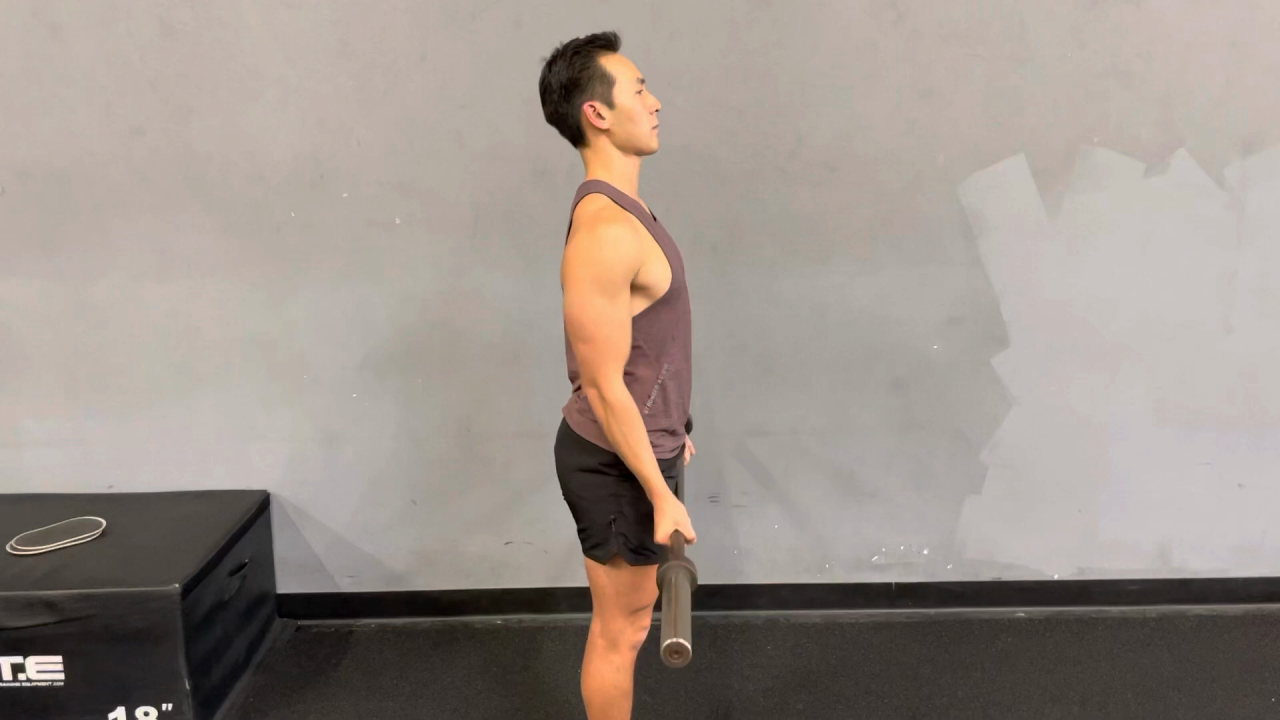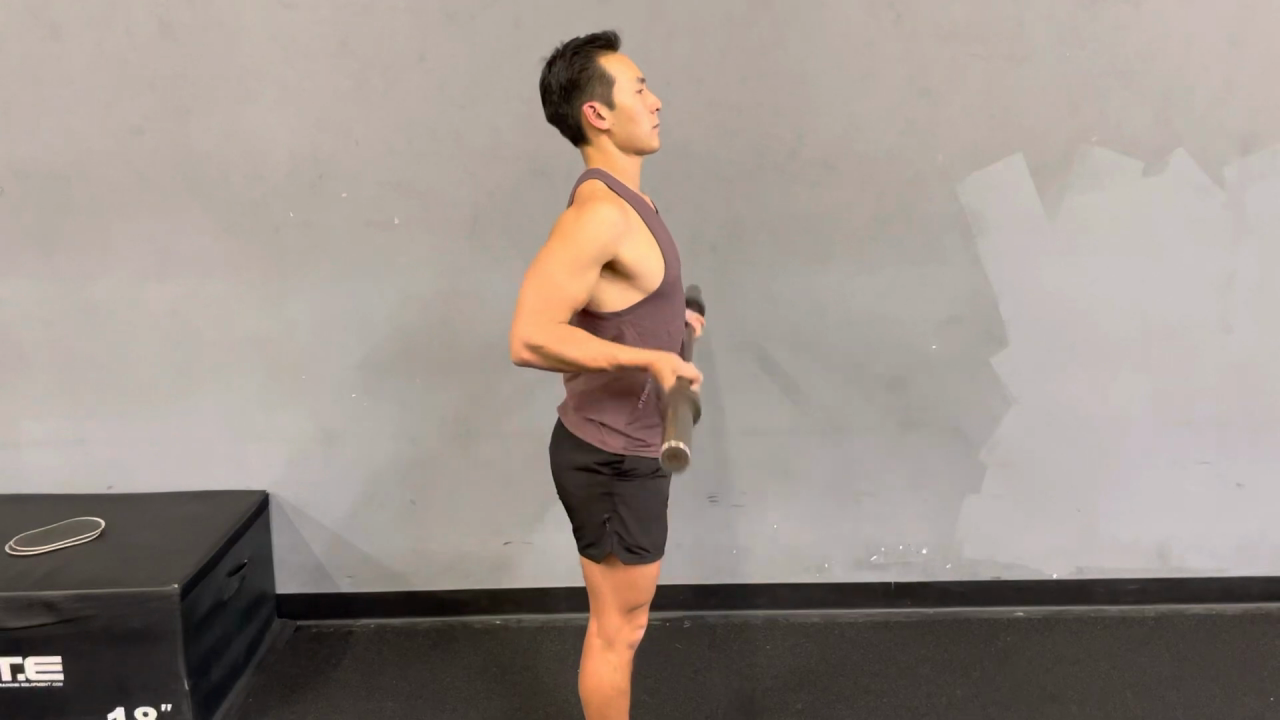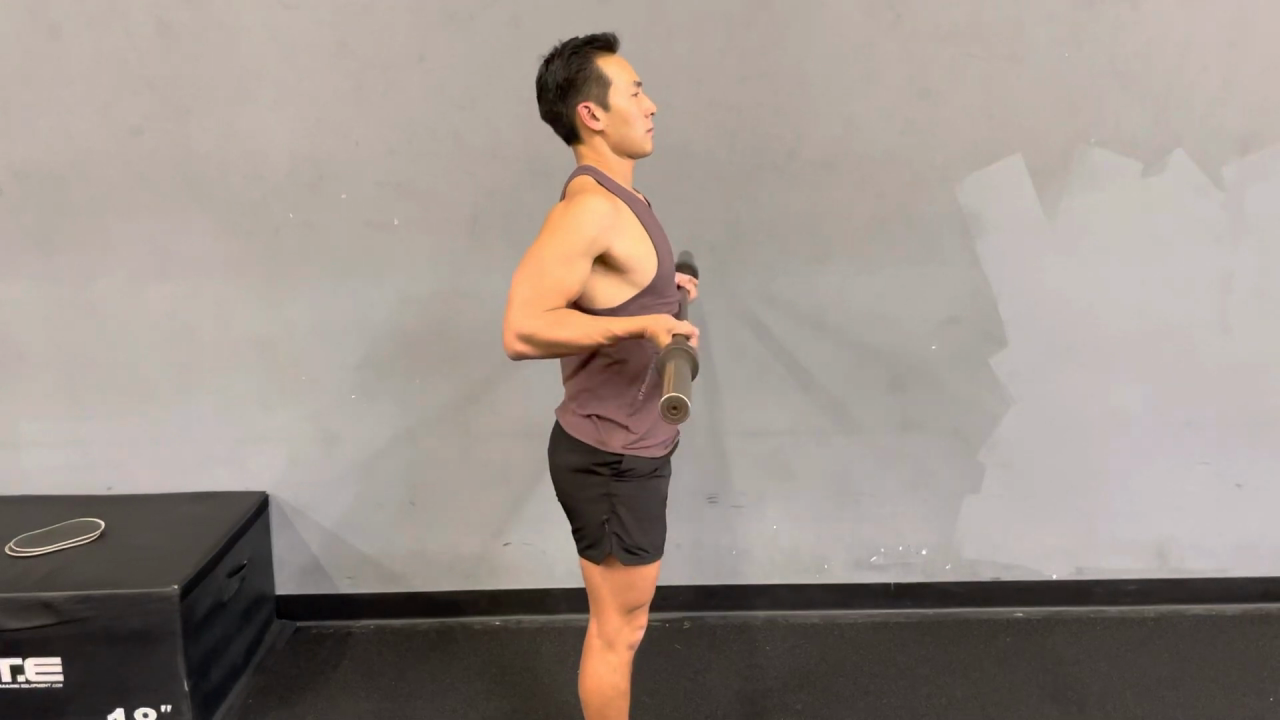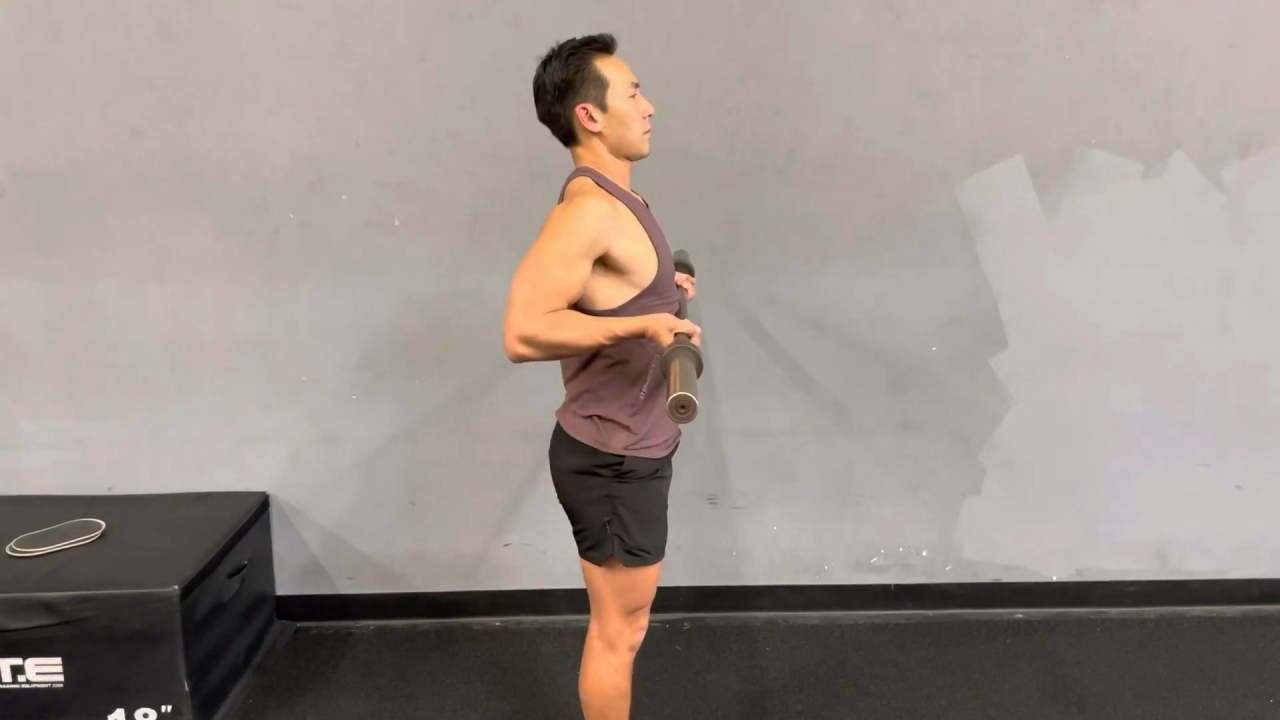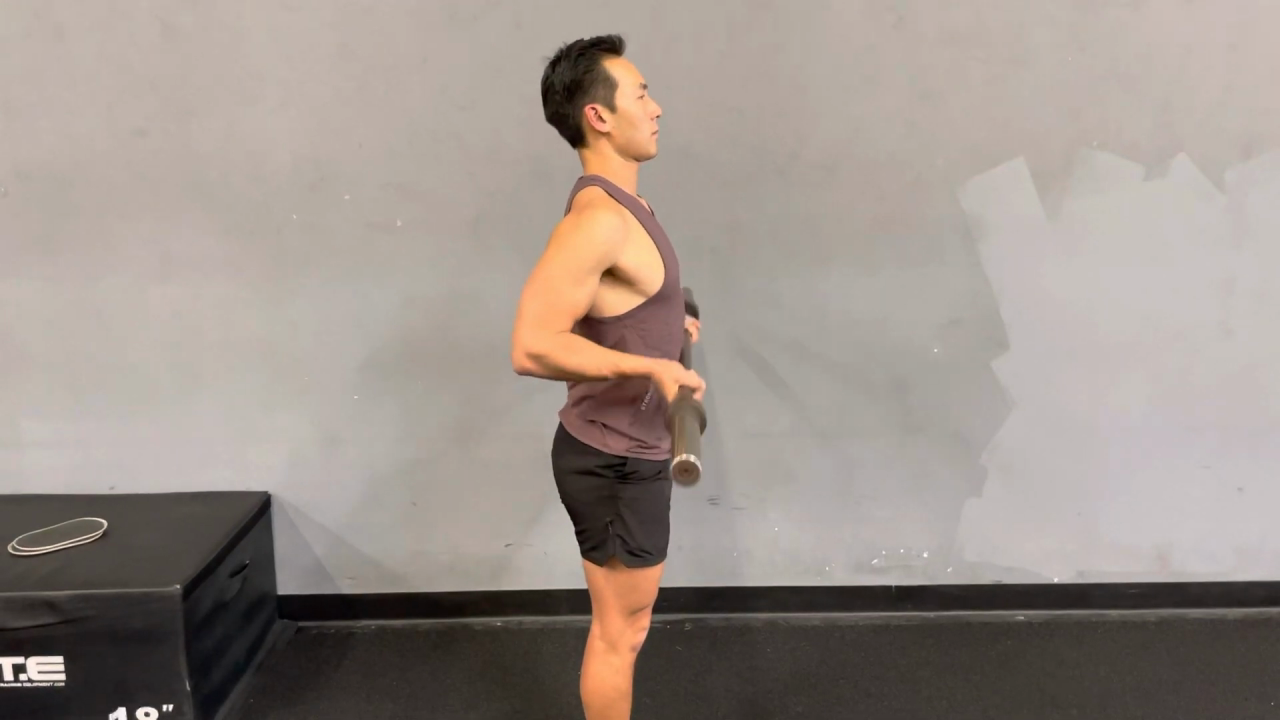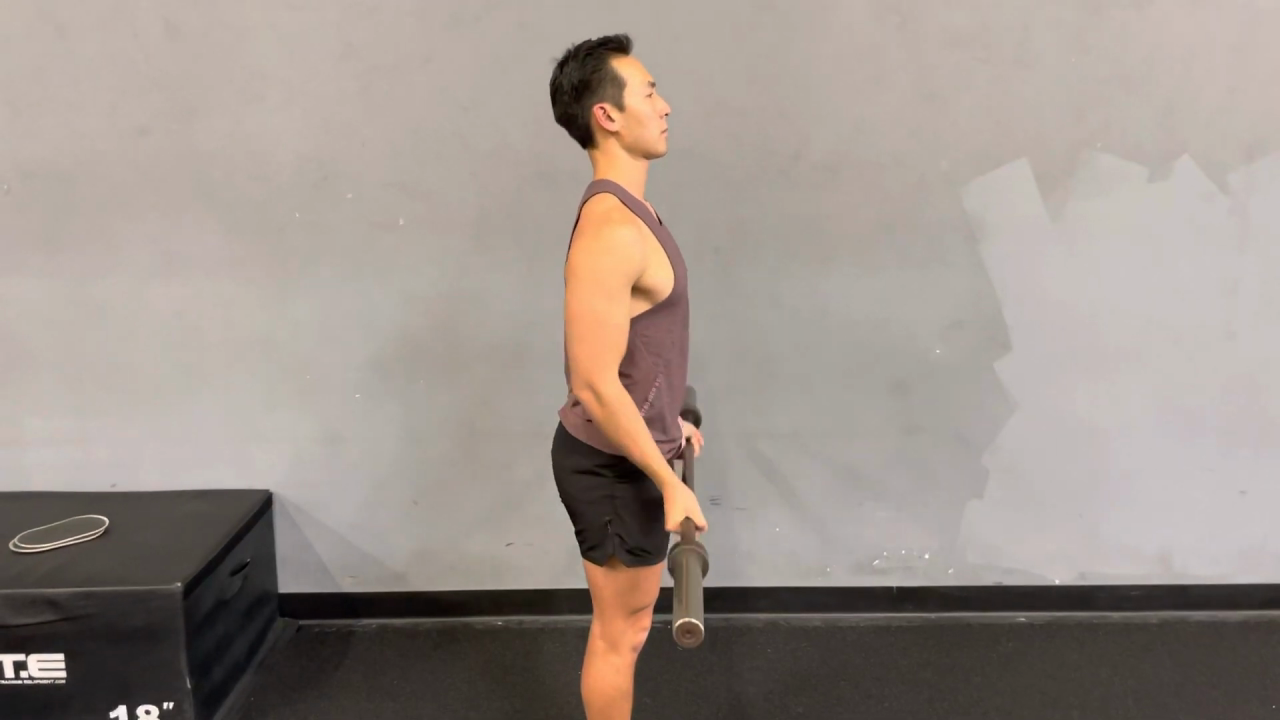
dt=0.5s
person 1, frame 1
left shoulder: (618, 209)
right shoulder: (606, 231)
right elbow: (604, 384)
left wrist: (671, 431)
right wrist: (661, 497)
left hip: (636, 449)
right hip: (617, 463)
left knee: (623, 624)
right knee: (621, 630)
person 1, frame 2
left shoulder: (622, 200)
right shoulder: (599, 212)
right elbow: (530, 338)
left wrist: (670, 319)
right wrist: (648, 359)
left hip: (624, 447)
right hip: (611, 457)
left knee: (621, 622)
right knee: (618, 628)
person 1, frame 3
left shoulder: (616, 198)
right shoulder: (590, 207)
right elbow: (523, 329)
left wrist: (664, 286)
right wrist: (642, 324)
left hip: (628, 447)
right hip: (611, 456)
left knee: (620, 623)
right knee: (618, 629)
person 1, frame 4
left shoulder: (612, 199)
right shoulder: (588, 209)
right elbow: (523, 331)
left wrist: (661, 288)
right wrist: (642, 324)
left hip: (629, 448)
right hip: (612, 459)
left knee: (621, 625)
right knee: (619, 631)
person 1, frame 5
left shoulder: (621, 205)
right shoulder: (599, 218)
right elbow: (532, 346)
left wrist: (670, 319)
right wrist: (652, 367)
left hip: (628, 450)
right hip: (614, 459)
left knee: (622, 625)
right knee: (620, 631)
person 1, frame 6
left shoulder: (628, 211)
right shoulder: (611, 232)
right elbow: (597, 384)
left wrist: (672, 423)
right wrist: (669, 484)
left hip: (629, 453)
right hip: (614, 465)
left knee: (623, 624)
right knee: (622, 631)
